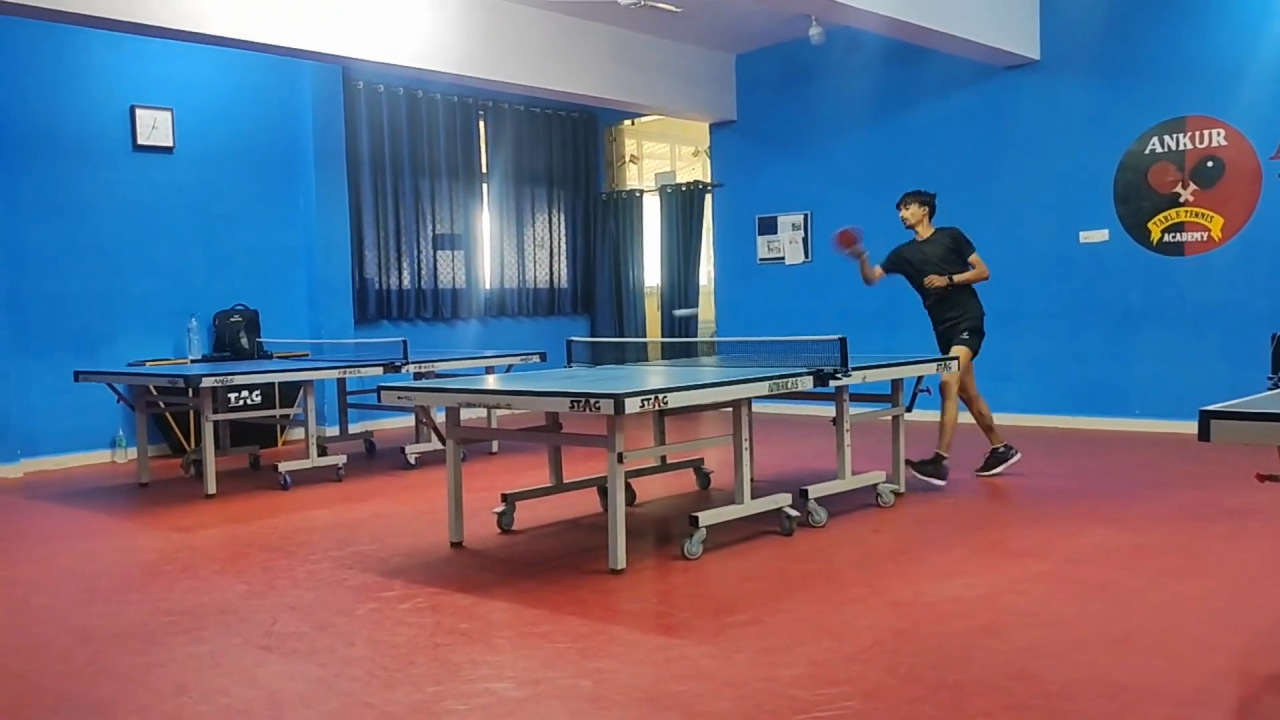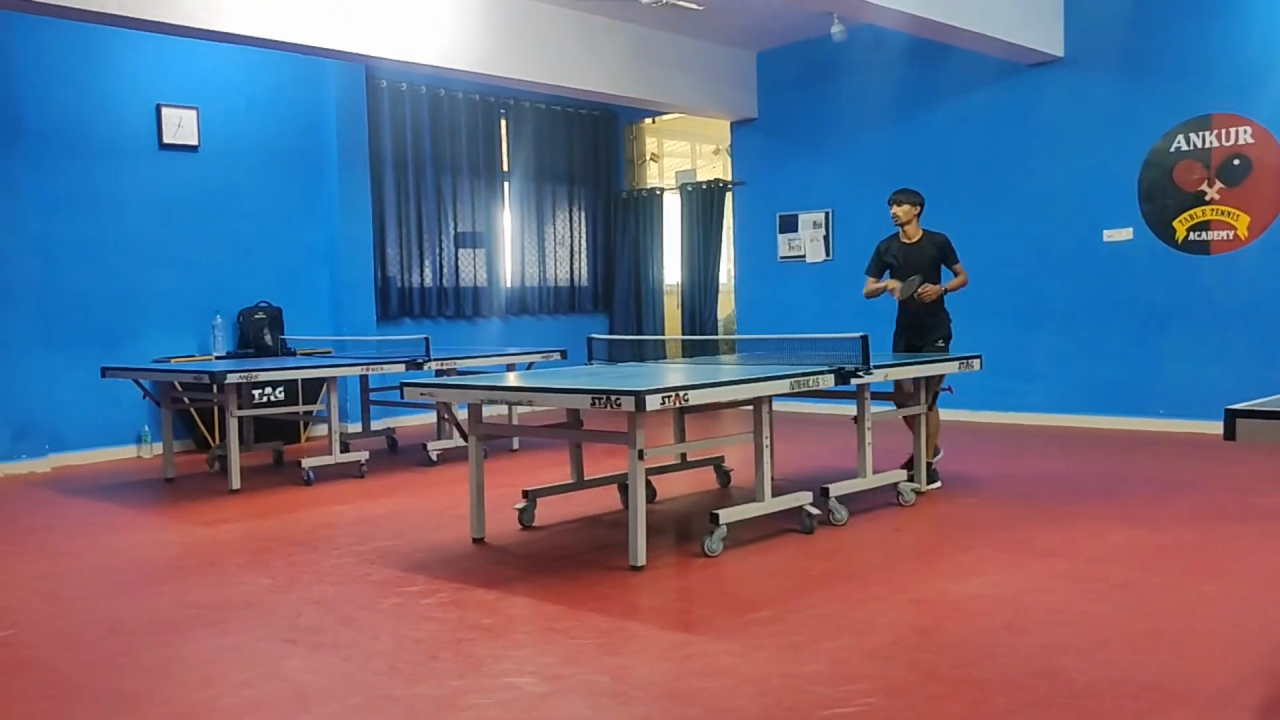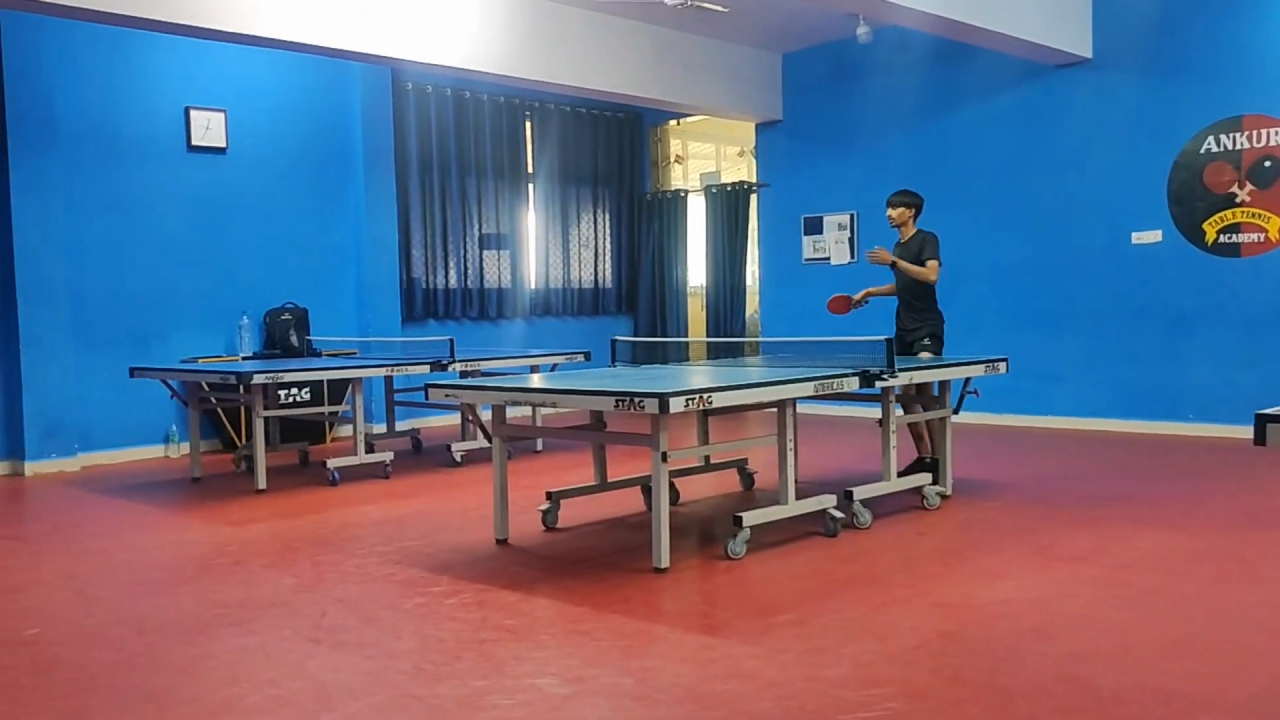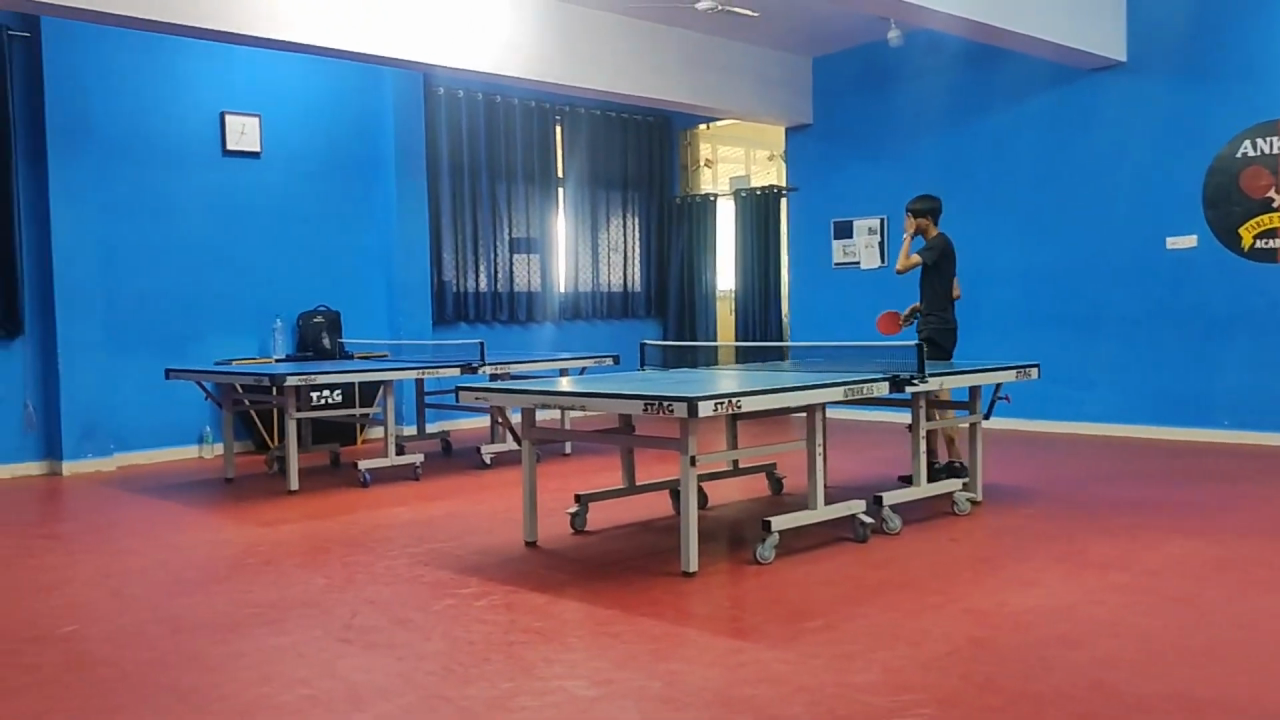
dt=0.4s
person 1, frame 1
left shoulder: (951, 236)
right shoulder: (903, 252)
left elbow: (983, 272)
right elbow: (872, 279)
left wrist: (949, 279)
right wrist: (861, 258)
left hip: (967, 320)
right hip: (943, 327)
left knee: (949, 382)
right knee: (968, 391)
left ankle: (941, 460)
right ankle: (1002, 450)
person 1, frame 2
left shoulder: (938, 241)
right shoulder: (886, 247)
left elbow: (962, 277)
right elbow: (868, 288)
left wrist: (940, 288)
right wrist: (887, 285)
left hip: (936, 330)
right hip: (905, 330)
left knee: (929, 398)
right knee: (902, 395)
left ankle: (929, 466)
right ankle: (929, 449)
person 1, frame 3
left shoulder: (927, 239)
right shoulder: (899, 246)
left elbow: (931, 277)
left wrist: (892, 260)
right wrist: (871, 292)
left hip: (927, 327)
right hip: (904, 328)
left knee: (923, 392)
right knee: (906, 395)
left ankle: (938, 459)
right ankle: (924, 458)
person 1, frame 4
left shoulder: (939, 244)
right shoulder: (938, 244)
left elbow: (901, 267)
left wrist: (909, 236)
right wrist: (917, 308)
left hip: (937, 330)
right hip: (937, 327)
left knee: (927, 404)
right knee: (939, 397)
left ankle: (934, 465)
right ankle: (954, 461)
